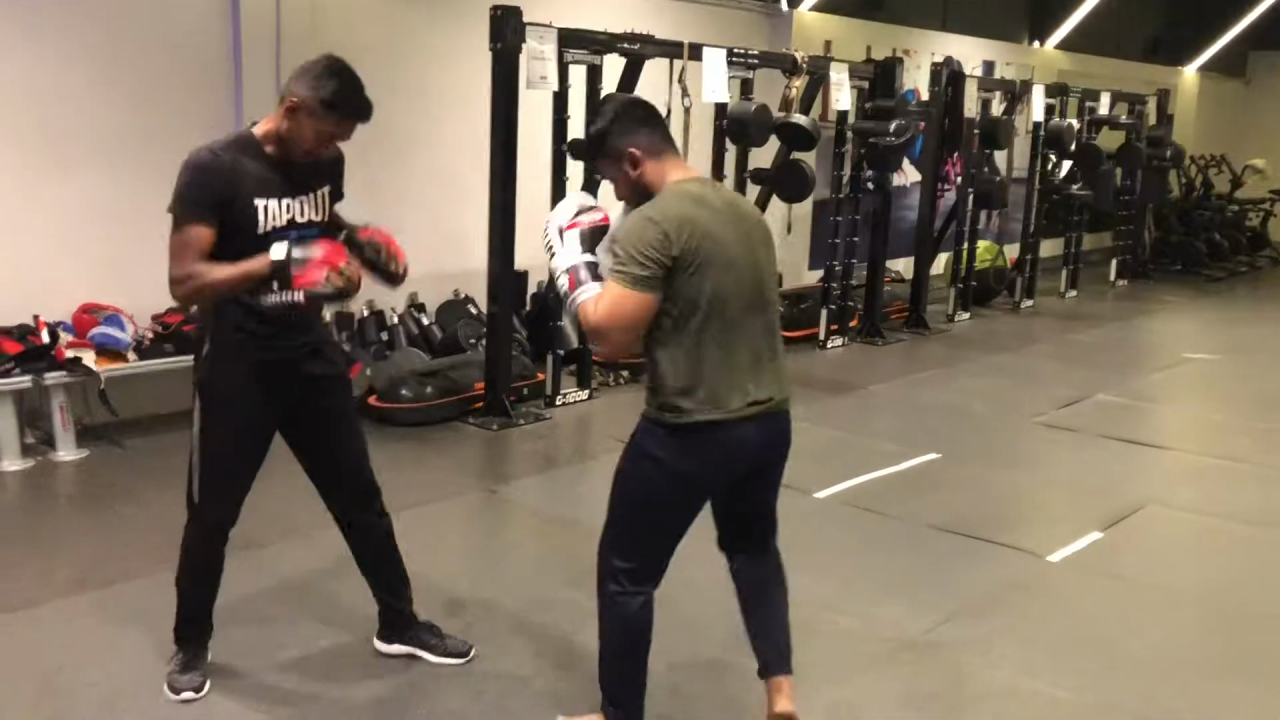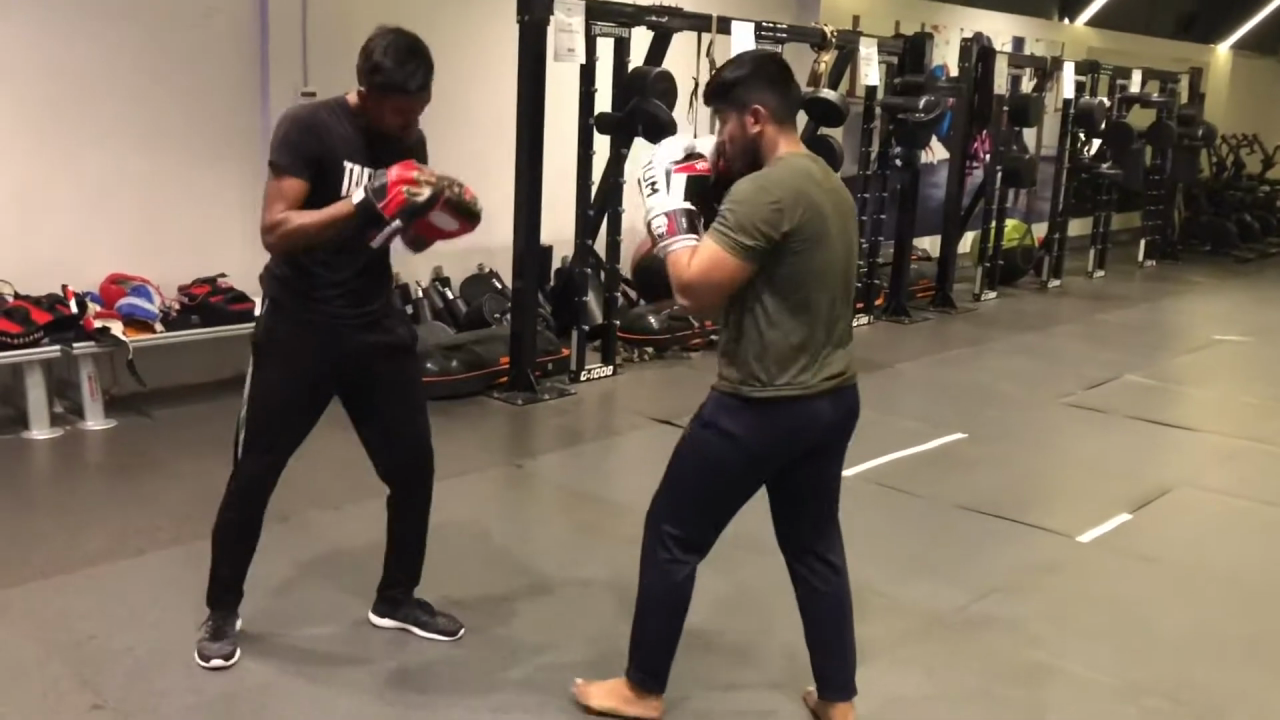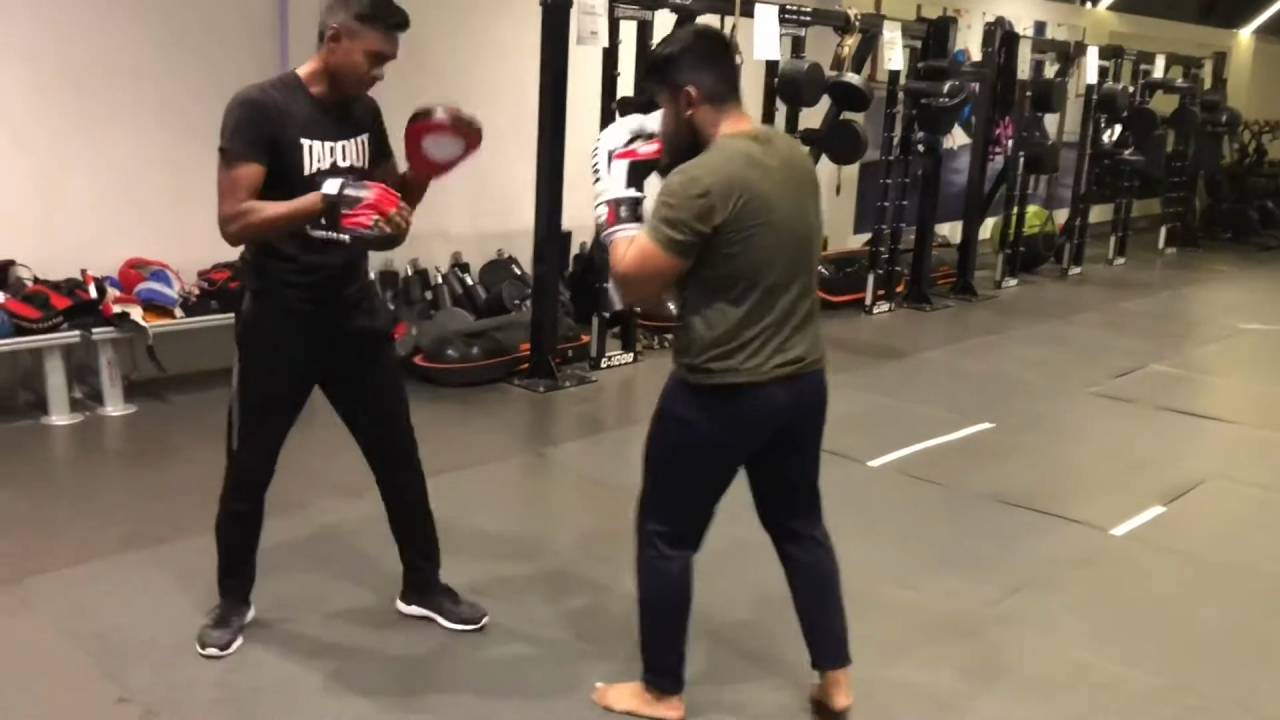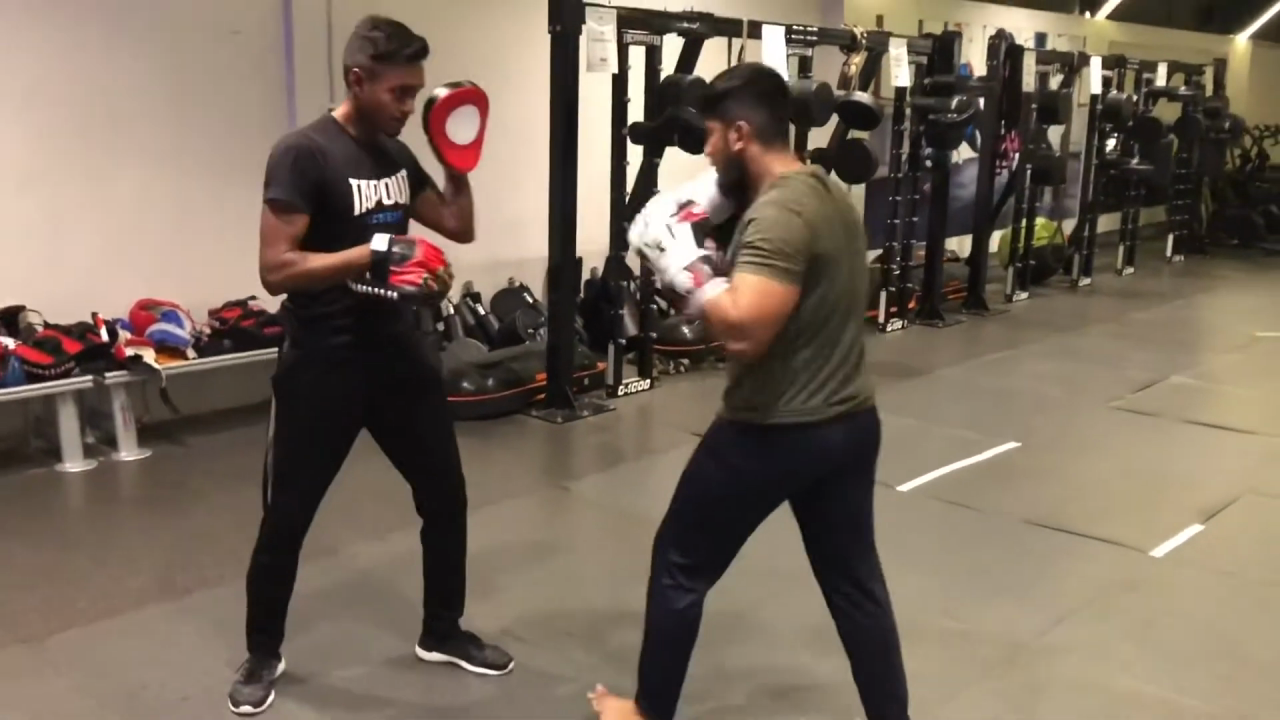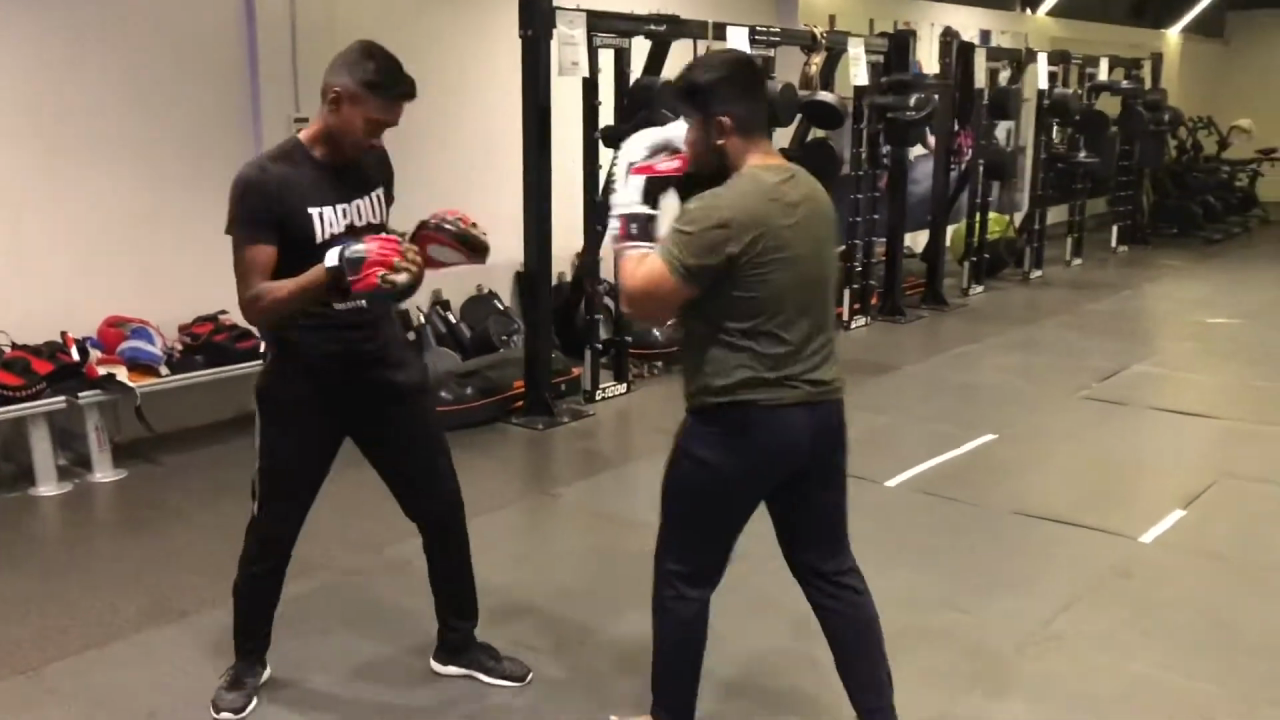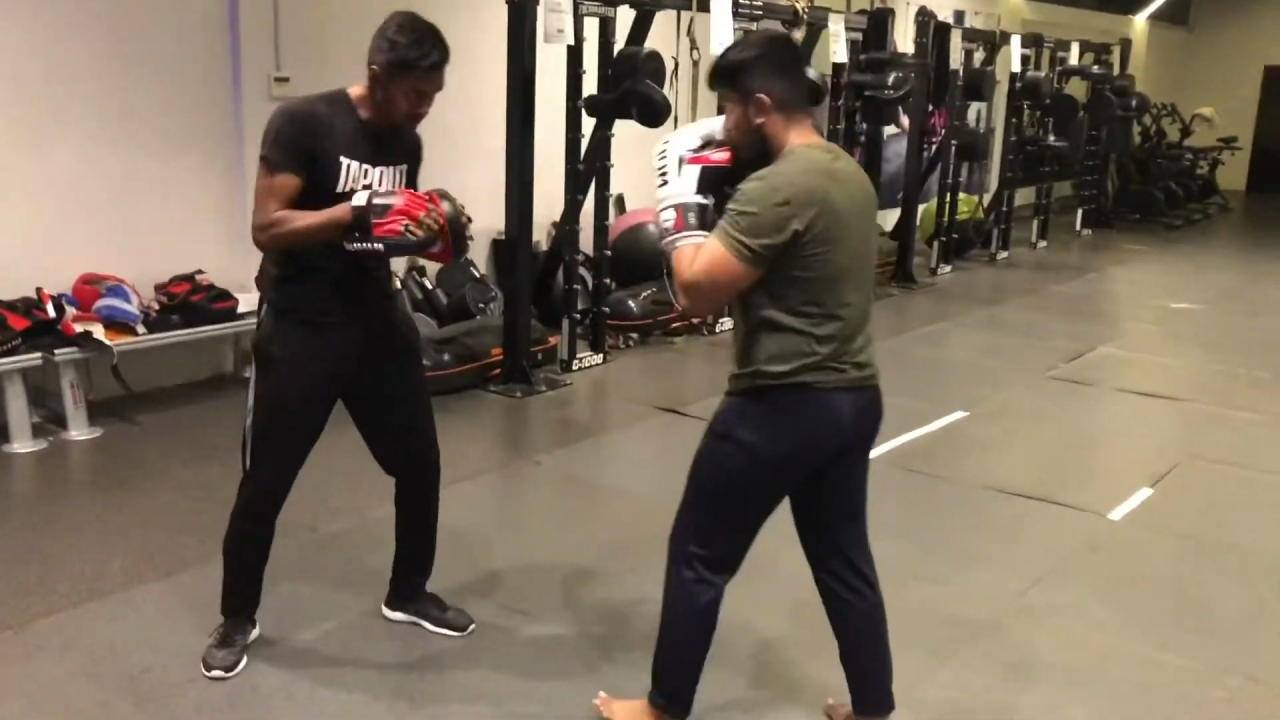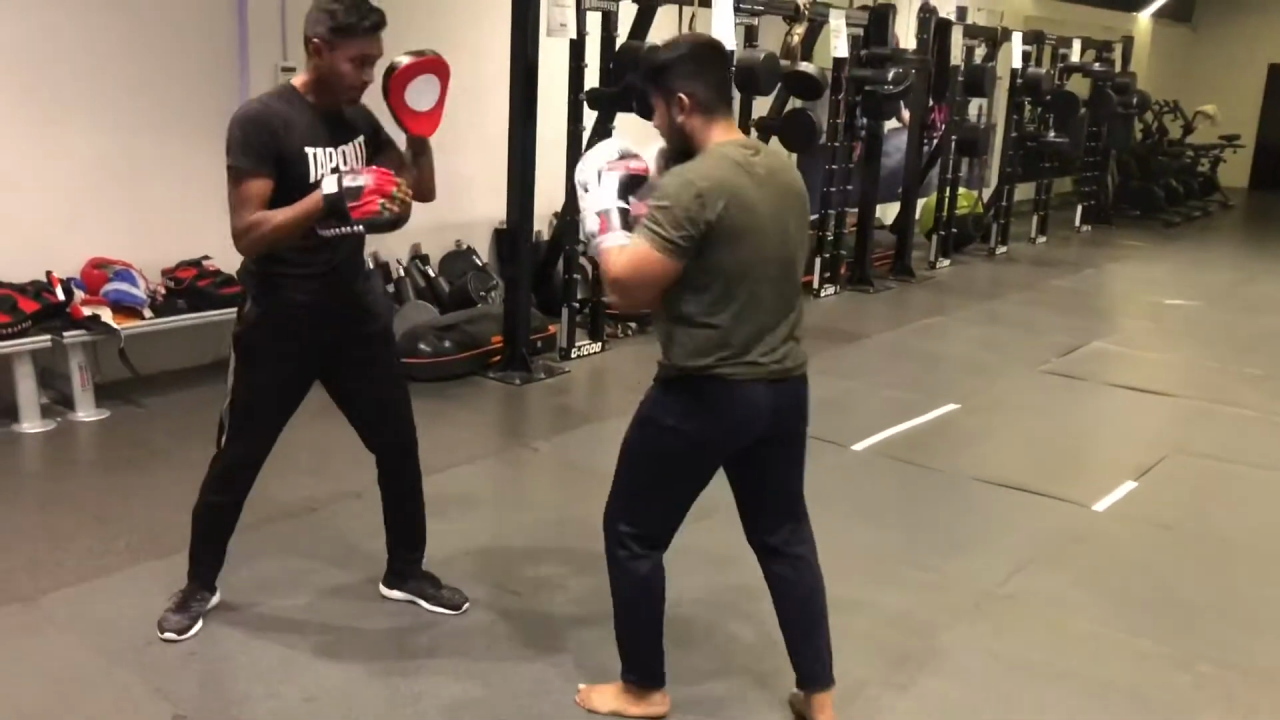
dt=0.5s
person 1, frame 1
left shoulder: (653, 224)
right shoulder: (744, 210)
left elbow: (611, 336)
left wrist: (572, 264)
right wrist: (617, 249)
left hip: (689, 434)
right hip: (767, 420)
left knee: (626, 573)
right knee: (753, 548)
person 1, frame 2
left shoulder: (766, 192)
right shoulder: (830, 186)
left elbow: (696, 288)
left wrist: (666, 203)
right wrist: (719, 174)
left hip: (760, 408)
right hip: (831, 401)
left knee: (672, 538)
right knee: (816, 549)
person 1, frame 3
left shoulder: (700, 181)
right shoulder: (795, 158)
left elbow: (636, 284)
left wrist: (613, 190)
right wrist: (674, 152)
left hip: (719, 394)
right hip: (801, 382)
left knee: (666, 537)
right knee: (799, 526)
person 1, frame 4
left shoulder: (779, 213)
right shoulder: (832, 197)
left elbow: (744, 331)
left wrist: (677, 257)
right wrist: (720, 204)
left hip: (770, 433)
right hip: (850, 425)
left knee: (679, 566)
right knee: (854, 578)
person 1, frame 5
left shoulder: (720, 210)
right shoulder: (809, 192)
left elbow: (641, 300)
left wrist: (627, 200)
right wrist: (684, 161)
left hip: (738, 425)
right hip: (818, 416)
left knee: (683, 576)
right knee: (830, 571)
person 1, frame 6
left shoulder: (778, 189)
right shoulder: (845, 171)
left elbow: (697, 290)
left wrist: (678, 199)
right wrist: (733, 155)
left hip: (781, 406)
right hip: (853, 400)
left knee: (698, 557)
right knee: (845, 559)
person 1, frame 7
left shoulder: (696, 183)
right shoulder: (782, 170)
left elbow: (626, 286)
left wrist: (602, 202)
right wrist: (647, 185)
left hip: (704, 395)
right hip: (782, 389)
left knee: (633, 531)
right knee: (782, 535)
person 2, frame 1
left shoulder: (322, 164)
right shoulder: (213, 168)
right elbow: (185, 282)
left wrist: (370, 248)
right wrist: (278, 261)
left hip: (311, 358)
right hip: (237, 367)
left knee: (359, 497)
right knee: (211, 514)
left ankle: (399, 623)
right ankle: (191, 646)
person 2, frame 2
left shoulder: (409, 141)
right shoulder: (308, 127)
left elbow: (413, 237)
right elbow: (276, 231)
left wrist: (444, 215)
right wrist: (368, 202)
left hip: (377, 325)
right hip: (299, 327)
left knee: (412, 466)
right knee: (254, 473)
left ankle: (396, 599)
right ankle: (222, 612)
person 2, frame 3
left shoulder: (363, 113)
right shoulder: (259, 108)
left elbow: (395, 205)
right elbow: (235, 221)
left wrist: (428, 168)
right wrist: (328, 195)
left hip: (354, 311)
right hip: (279, 317)
left knee: (397, 453)
right knee: (249, 466)
left ankle: (422, 584)
right ankle: (233, 600)
person 2, frame 4
left shoulder: (395, 154)
right shoulder: (303, 153)
left elbow: (461, 229)
right elbow: (276, 270)
left wrist: (458, 160)
right wrist: (376, 252)
left hip: (400, 354)
right hip: (322, 364)
left knee: (445, 497)
right knee: (287, 518)
left ankle: (442, 631)
right ankle: (262, 655)
person 2, frame 5
left shoulder: (373, 164)
right shoulder: (263, 182)
right elbow: (255, 304)
left wrist: (418, 250)
right wrist: (337, 268)
left hip: (385, 366)
right hip: (302, 382)
left knee: (441, 507)
right knee: (273, 530)
left ankle: (458, 644)
right ankle: (249, 660)
person 2, frame 6
left shoulder: (405, 143)
right shoulder: (302, 122)
right elbow: (268, 230)
left wrist: (429, 237)
right wrist: (361, 211)
left hip: (378, 321)
right hip: (301, 328)
left knee: (420, 463)
right knee: (266, 482)
left ankle: (408, 593)
right ankle: (237, 619)
person 2, frame 7
left shoulder: (357, 117)
right shoulder: (260, 121)
left elbow: (420, 193)
right elbow: (248, 235)
left wrist: (419, 129)
right wrist: (332, 197)
left hip: (355, 311)
right hip: (280, 321)
left knee: (398, 444)
right knee: (237, 459)
left ankle: (405, 571)
right ankle: (199, 585)
